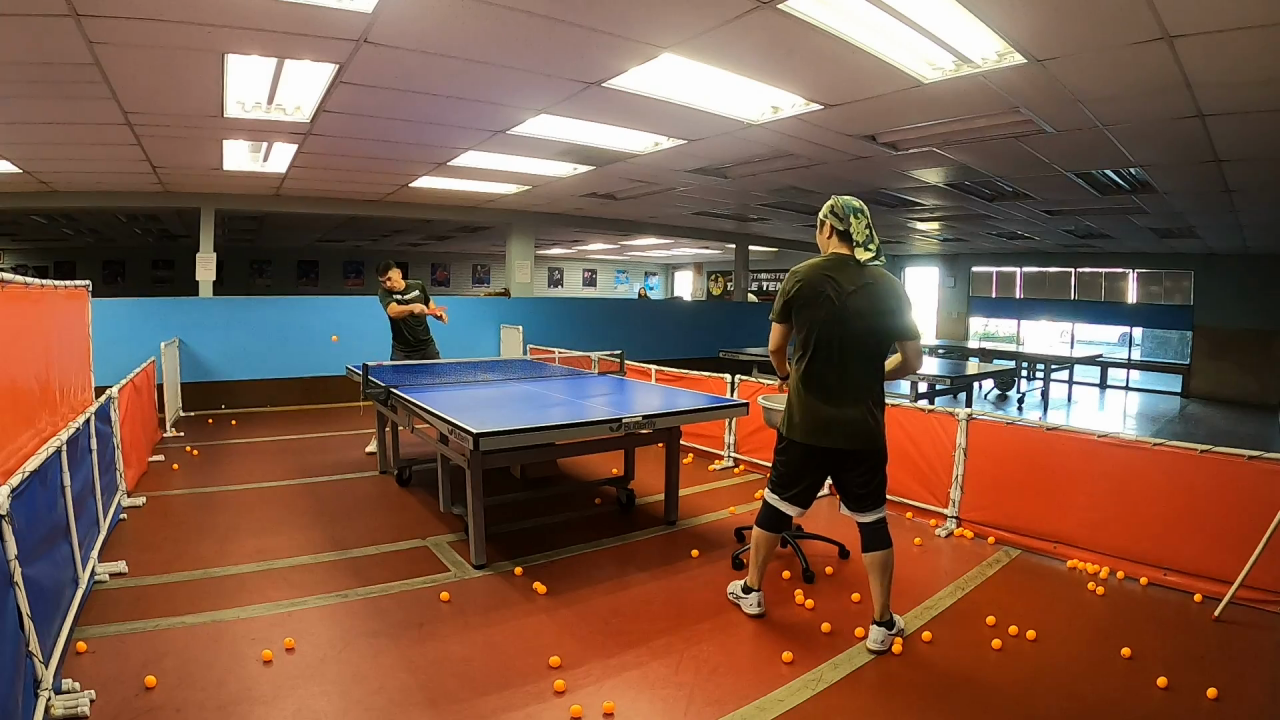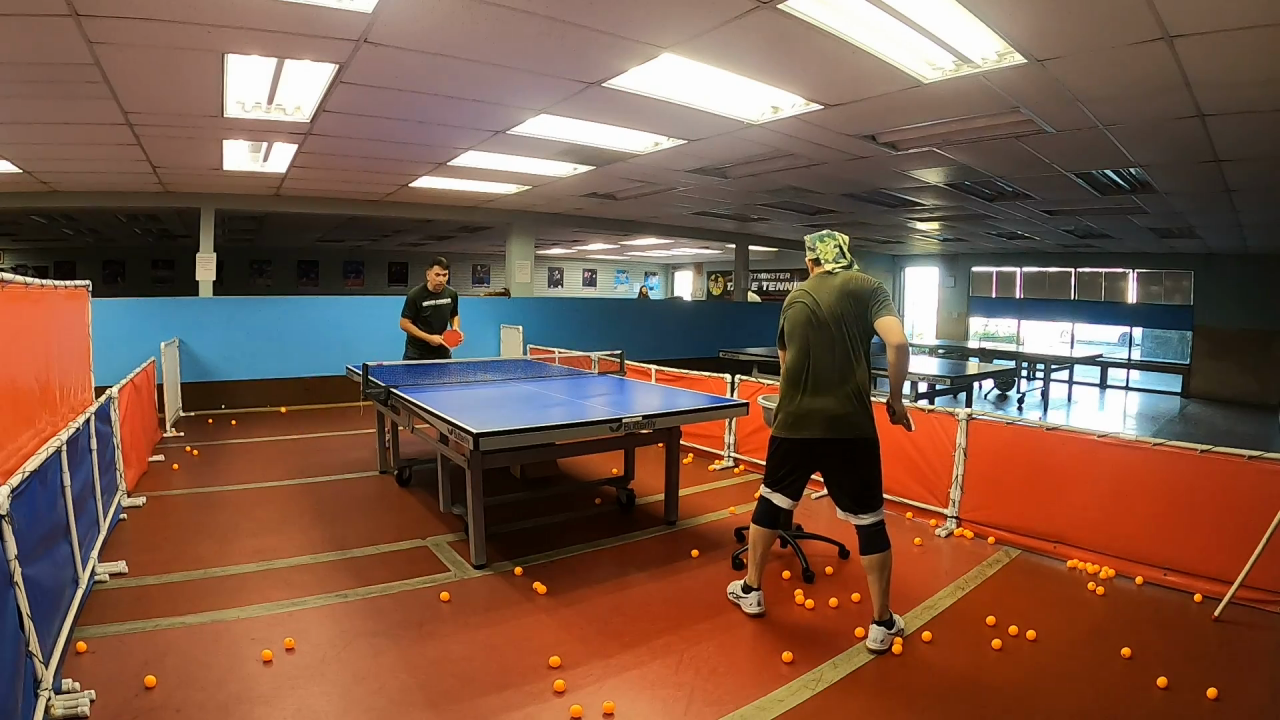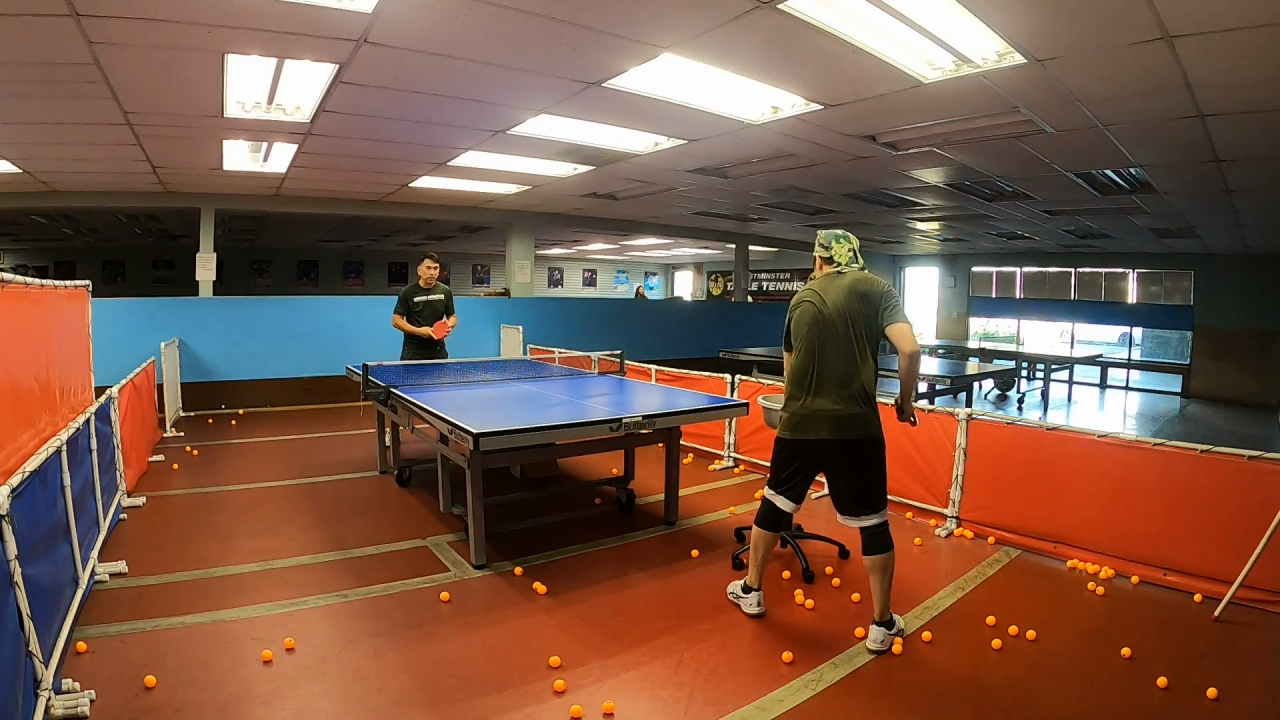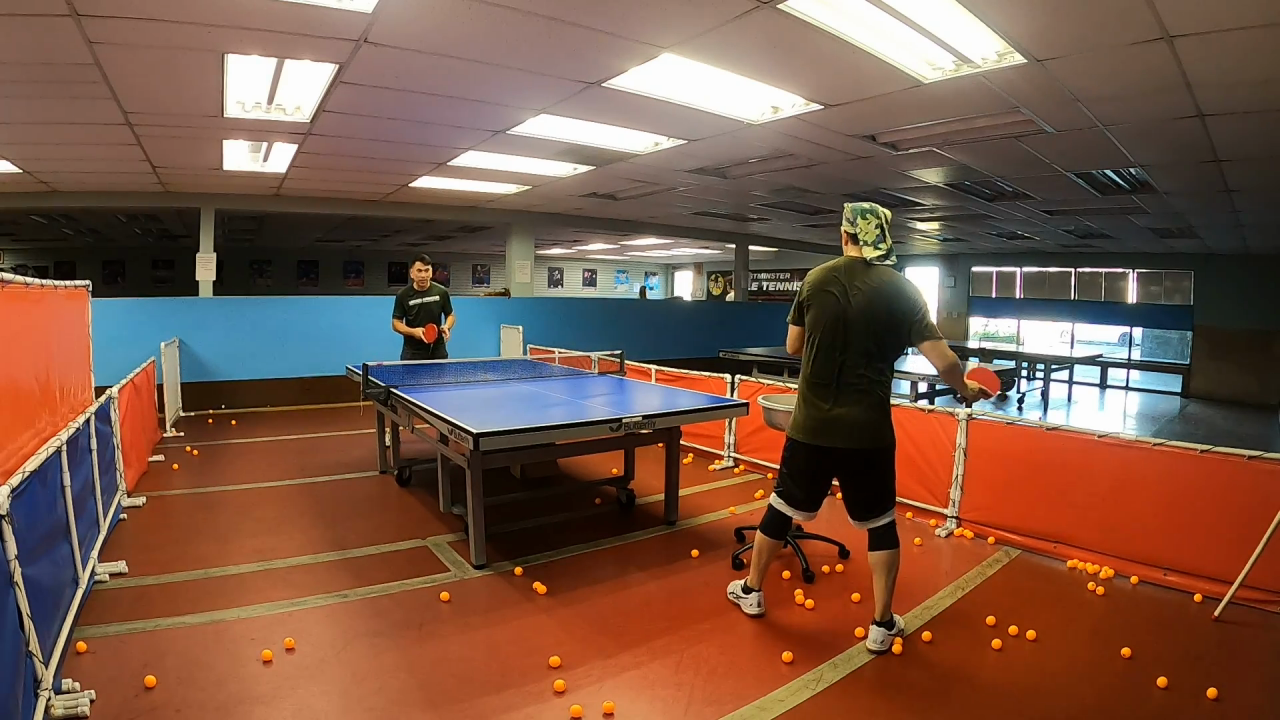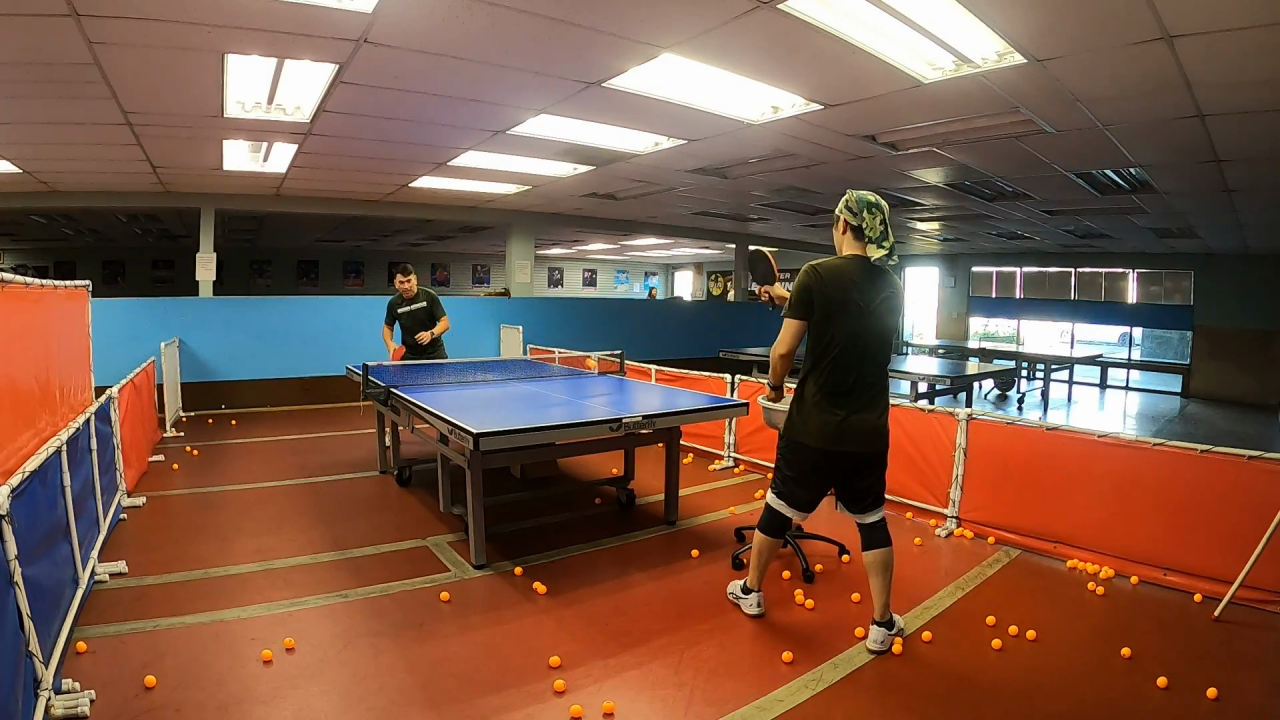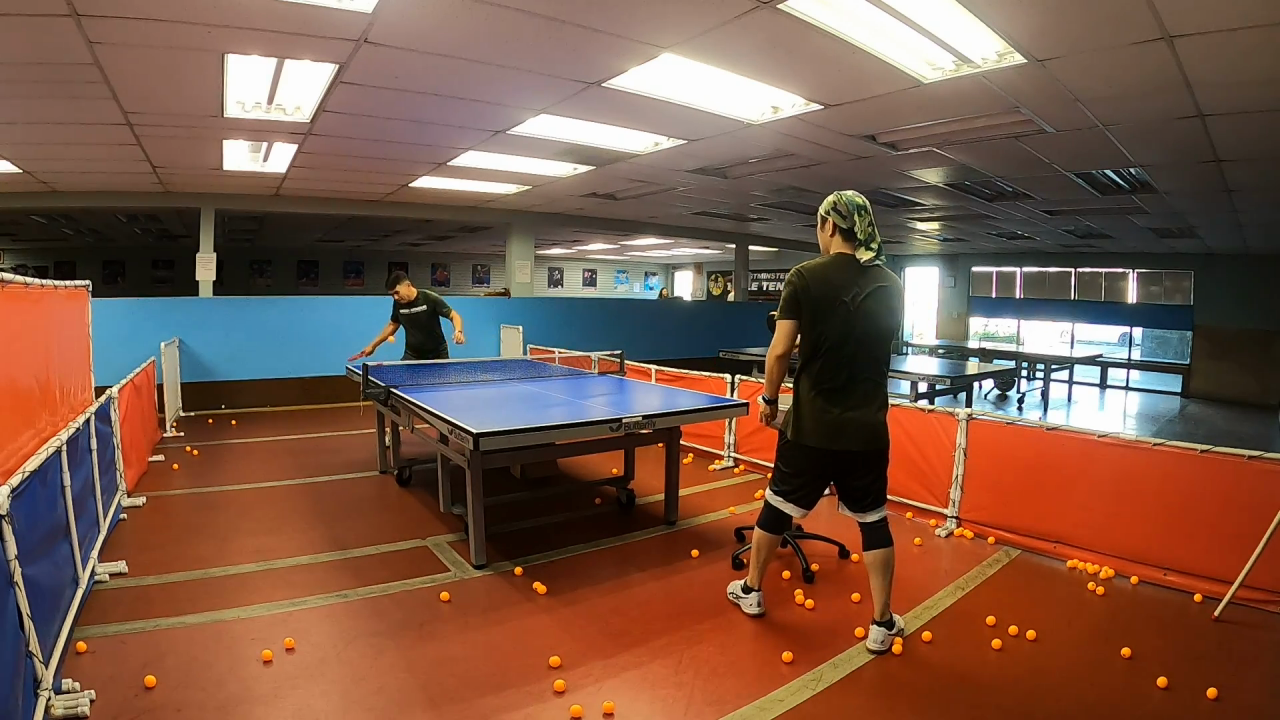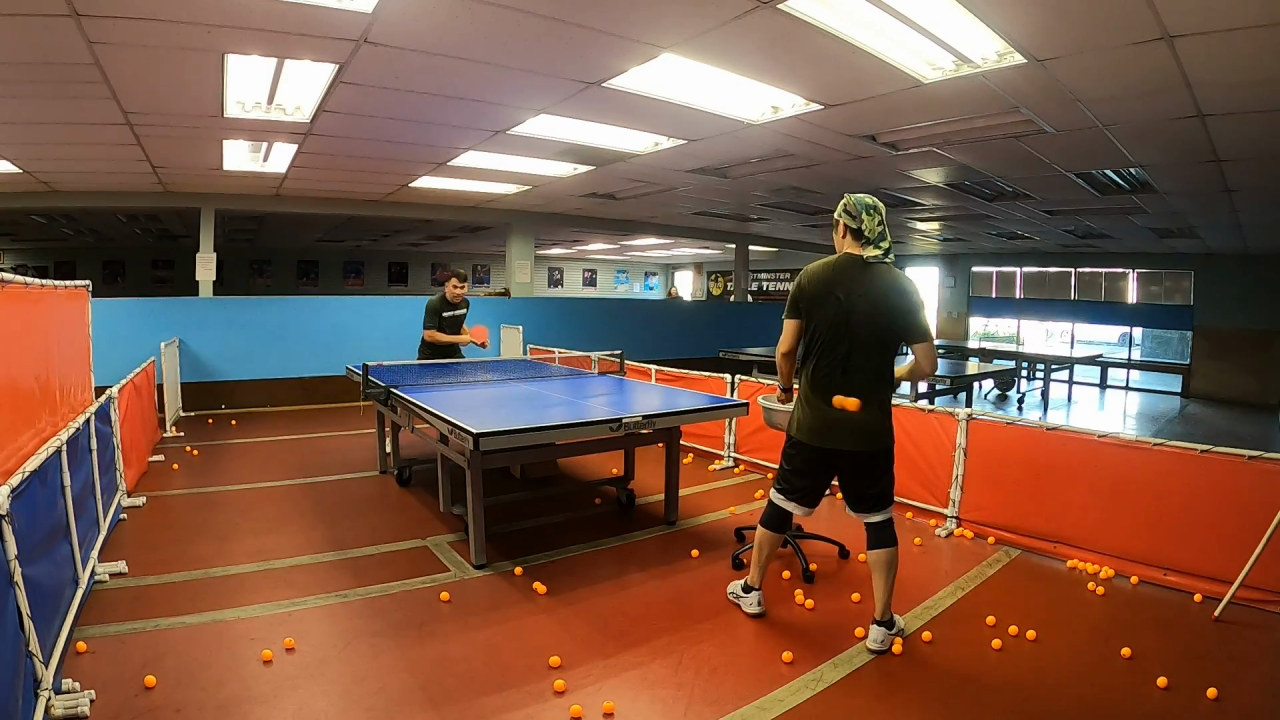
dt=0.5s
person 1, frame 1
left shoulder: (801, 277)
right shoulder: (888, 287)
left elbow: (775, 347)
right elbow: (912, 359)
left wrist: (786, 375)
left hip: (806, 423)
right hip: (863, 428)
left knee: (777, 505)
right knee: (872, 521)
left ankle: (751, 590)
right ankle: (882, 624)
person 1, frame 2
left shoulder: (795, 298)
right shoulder: (866, 287)
right elbow: (897, 344)
right wrist: (896, 399)
left hip: (793, 420)
right hip: (849, 423)
left knee: (772, 501)
right knee: (869, 520)
left ankle: (751, 589)
right ankle: (881, 623)
person 1, frame 3
left shoulder: (802, 297)
right shoulder: (876, 288)
right elbow: (910, 350)
right wrist: (905, 399)
left hip: (799, 422)
right hip: (854, 424)
left knee: (776, 503)
right knee: (872, 522)
left ankle: (751, 589)
right ankle: (882, 624)
person 1, frame 4
left shoulder: (816, 278)
right shoulder: (898, 288)
left elbow: (792, 347)
right elbow: (942, 360)
right wrist: (965, 389)
left hip: (811, 424)
right hip: (868, 429)
left knee: (782, 507)
right knee: (880, 523)
left ankle: (751, 590)
right ankle: (882, 624)
person 1, frame 5
left shoulder: (817, 274)
right shoulder: (891, 287)
left elbow: (785, 349)
left wrist: (775, 387)
right wrist: (787, 296)
left hip: (813, 425)
right hip: (868, 430)
left knee: (780, 507)
right knee: (872, 520)
left ankle: (750, 591)
right ankle: (882, 624)
person 1, frame 6
left shoulder: (805, 276)
right shoulder: (890, 285)
left elbow: (780, 351)
left wrist: (768, 397)
left hip: (812, 424)
right hip: (867, 428)
left knee: (778, 506)
right knee: (873, 520)
left ankle: (751, 590)
right ankle: (882, 624)
person 1, frame 7
left shoulder: (812, 276)
right shoulder: (900, 287)
left elbow: (785, 348)
right elbow: (926, 362)
left wrist: (785, 386)
right wrist: (900, 375)
left hip: (813, 425)
right hip: (869, 430)
left knee: (781, 505)
right knee: (878, 521)
left ankle: (752, 589)
right ankle: (882, 624)
